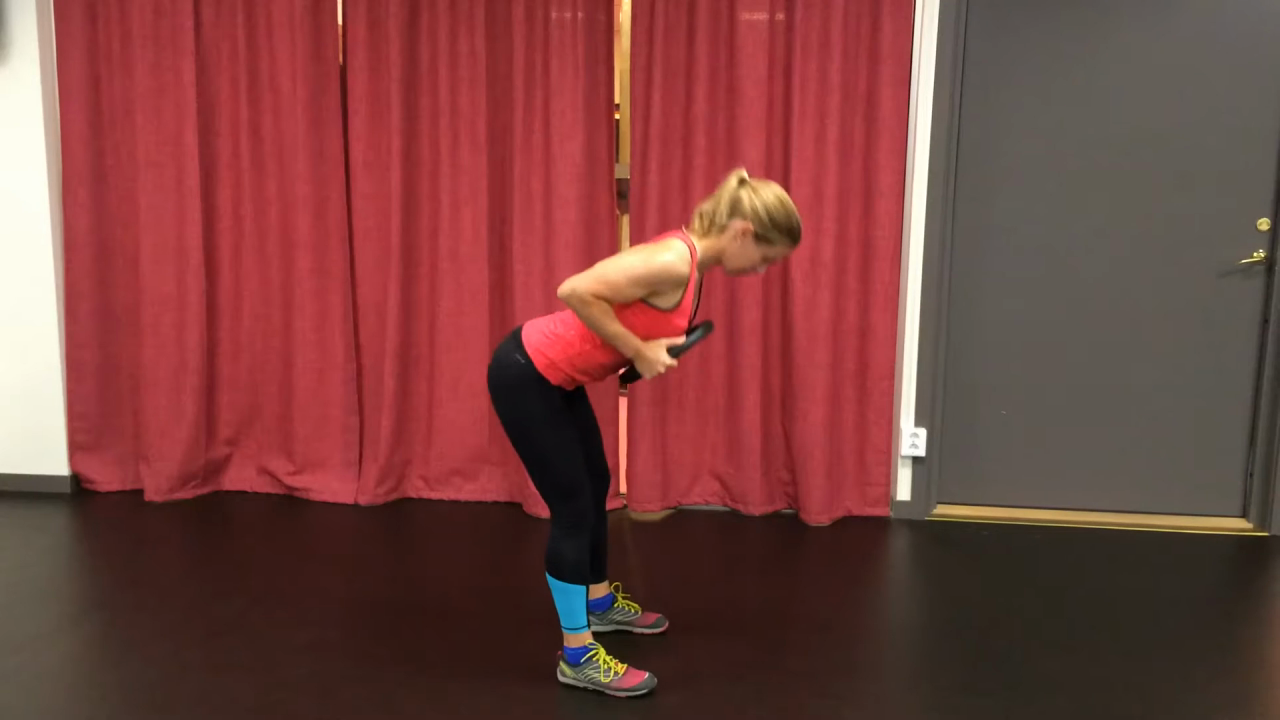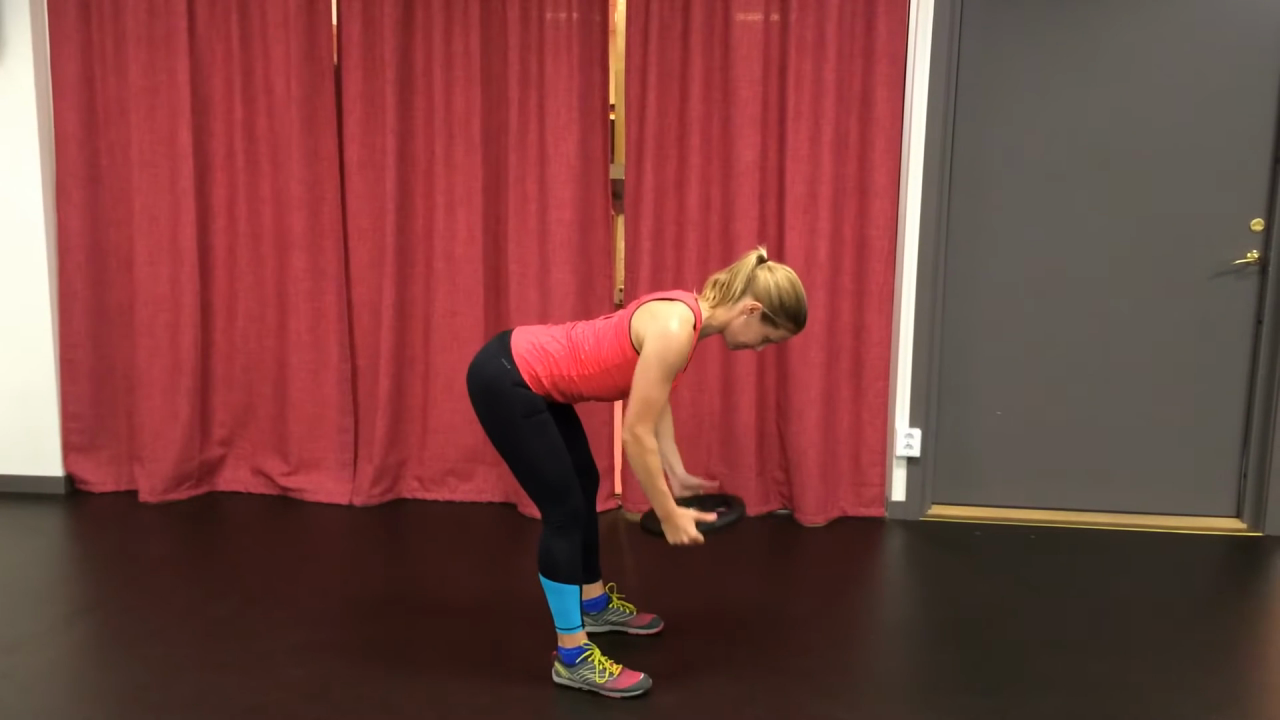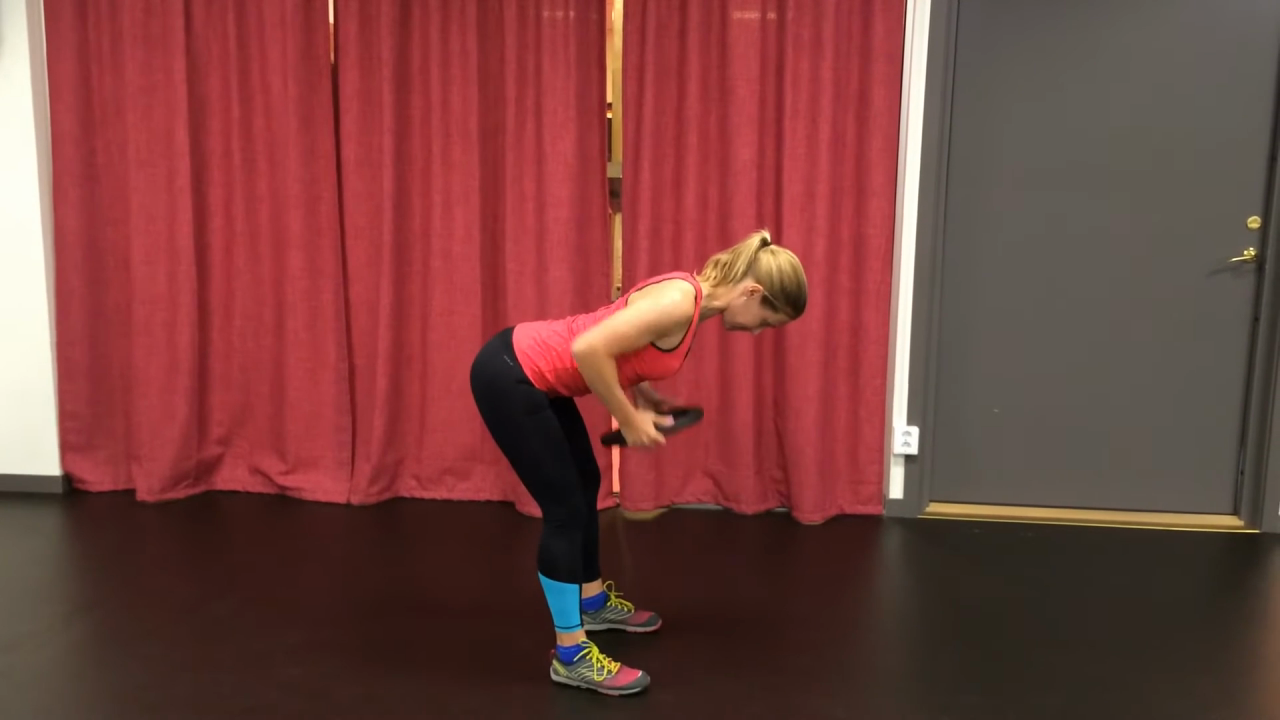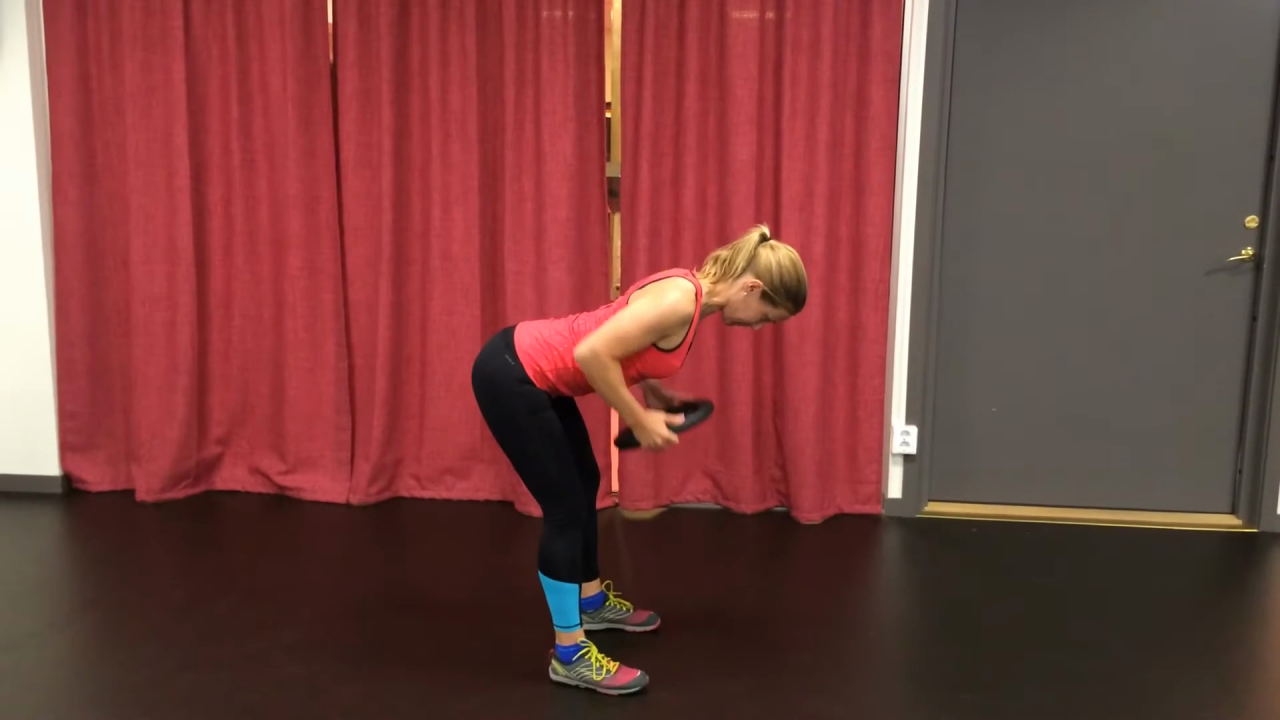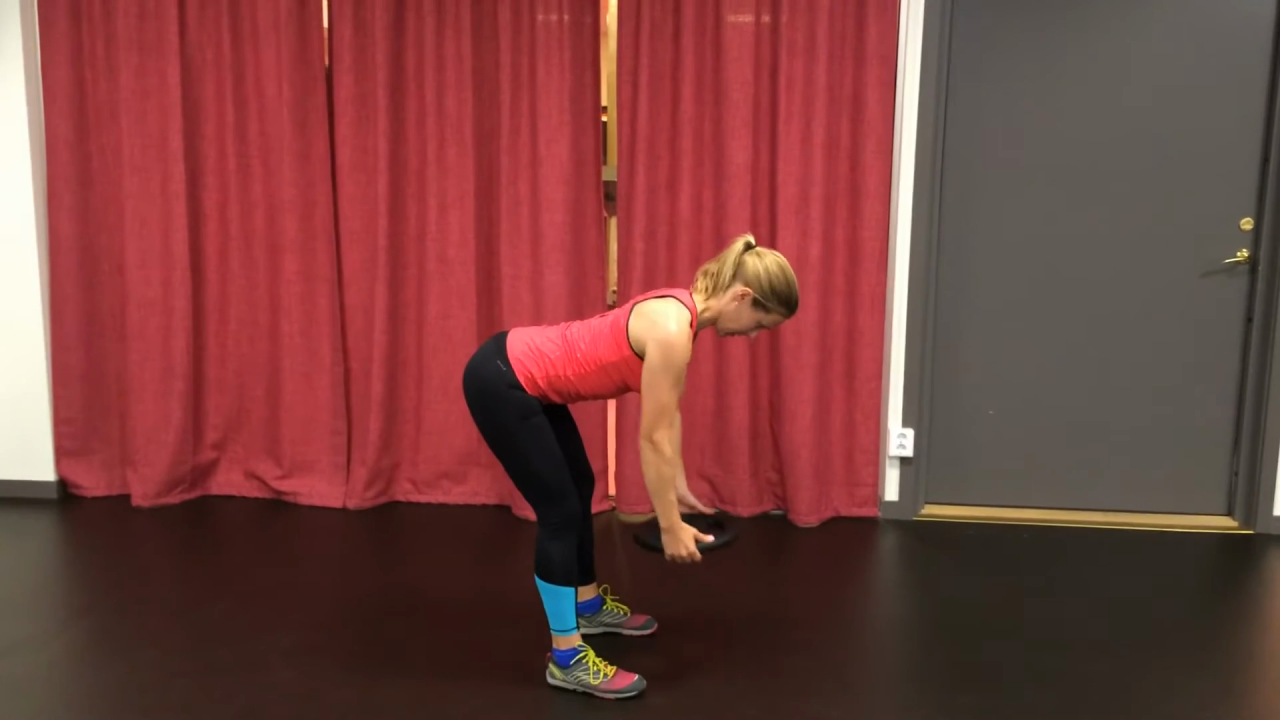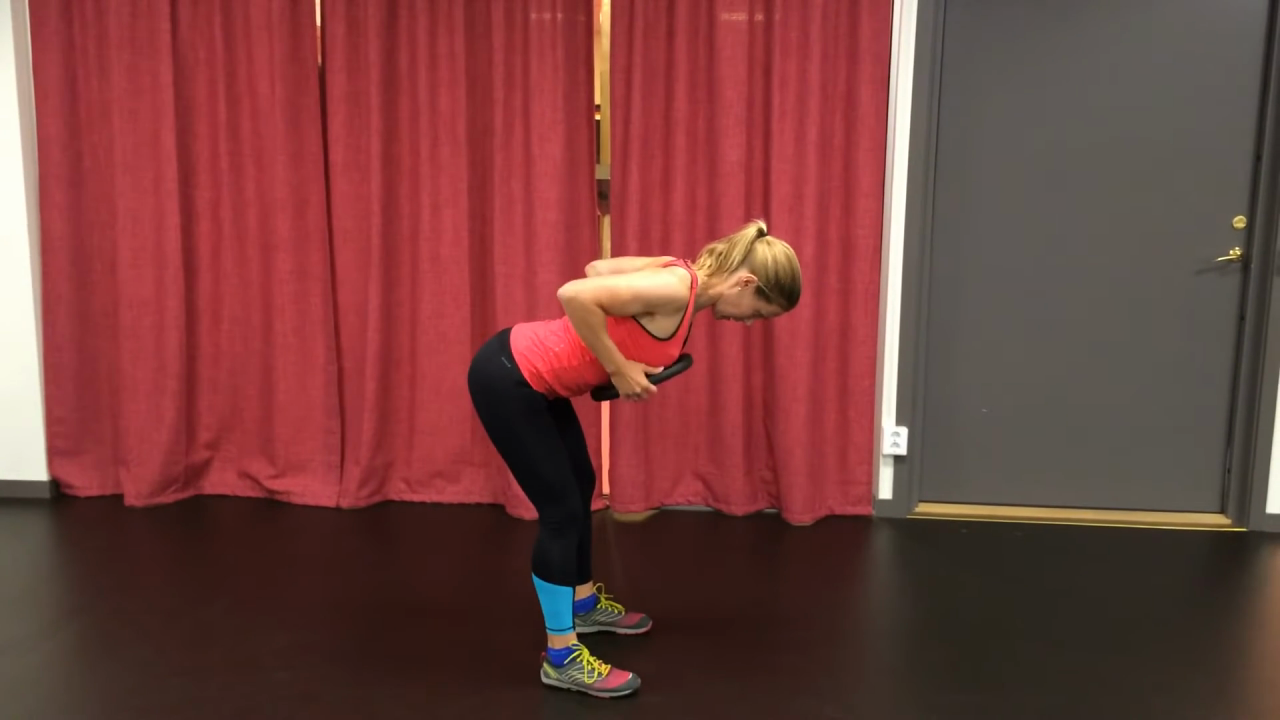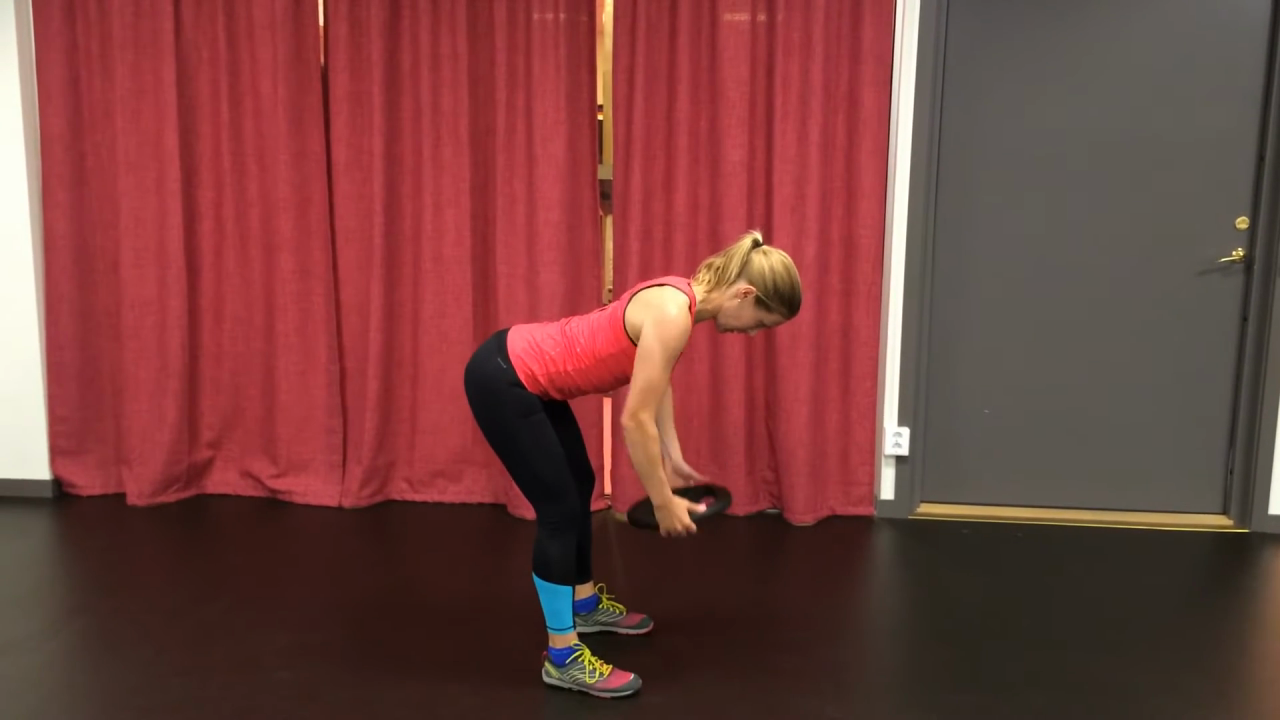
dt=0.5s
person 1, frame 1
left shoulder: (684, 252)
right shoulder: (674, 264)
left elbow: (607, 276)
right elbow: (576, 289)
left wrist: (645, 343)
right wrist: (638, 351)
left hip: (552, 373)
right hip: (527, 376)
left knee: (594, 484)
right knee: (573, 504)
left ankle: (601, 603)
right ankle: (577, 657)
person 1, frame 2
left shoulder: (688, 313)
right shoulder: (675, 329)
left elbow: (651, 400)
right elbow: (635, 432)
left wrist: (676, 472)
right wrist: (670, 515)
left hip: (529, 370)
right hip: (506, 379)
left knee: (583, 485)
right knee: (564, 509)
left ankle: (595, 603)
right ankle: (572, 657)
person 1, frame 3
left shoulder: (686, 292)
right shoulder: (679, 304)
right elbow: (587, 349)
left wrist: (642, 395)
right wrist: (629, 418)
left hip: (533, 370)
right hip: (509, 377)
left knee: (585, 484)
right knee: (565, 507)
left ankle: (594, 601)
right ankle: (570, 655)
person 1, frame 4
left shoulder: (688, 288)
right shoulder: (679, 302)
right elbow: (591, 354)
left wrist: (652, 393)
right wrist: (640, 422)
left hip: (533, 369)
right hip: (510, 375)
left knee: (585, 483)
right knee: (565, 506)
left ankle: (592, 602)
right ankle: (569, 654)
person 1, frame 5
left shoulder: (682, 311)
right shoulder: (673, 330)
left elbow: (663, 414)
right elbow: (651, 437)
left wrist: (677, 489)
right wrist: (671, 527)
left hip: (526, 373)
right hip: (500, 381)
left knee: (579, 488)
right knee: (560, 511)
left ankle: (589, 606)
right ankle: (567, 659)
person 1, frame 6
left shoulder: (679, 276)
right shoulder: (675, 289)
left elbow: (596, 269)
right elbow: (574, 294)
right wrist: (620, 370)
left hip: (529, 371)
right hip: (507, 377)
left knee: (580, 486)
right knee: (562, 510)
left ankle: (584, 604)
right ankle: (562, 657)
person 1, frame 7
left shoulder: (684, 301)
right shoulder: (672, 314)
left elbow: (657, 393)
right elbow: (636, 418)
left wrist: (674, 460)
right wrist: (663, 499)
left hip: (527, 371)
right hip: (501, 378)
left knee: (579, 486)
right knee: (560, 509)
left ankle: (586, 604)
right ankle: (563, 657)
